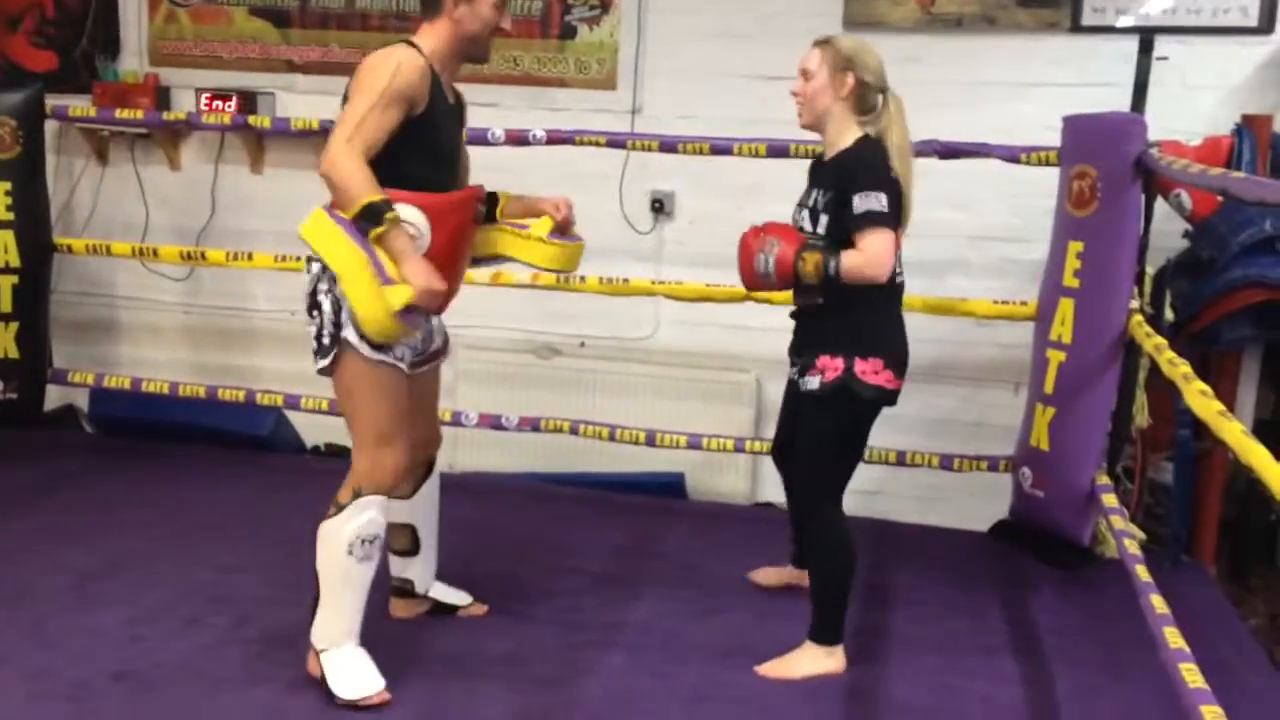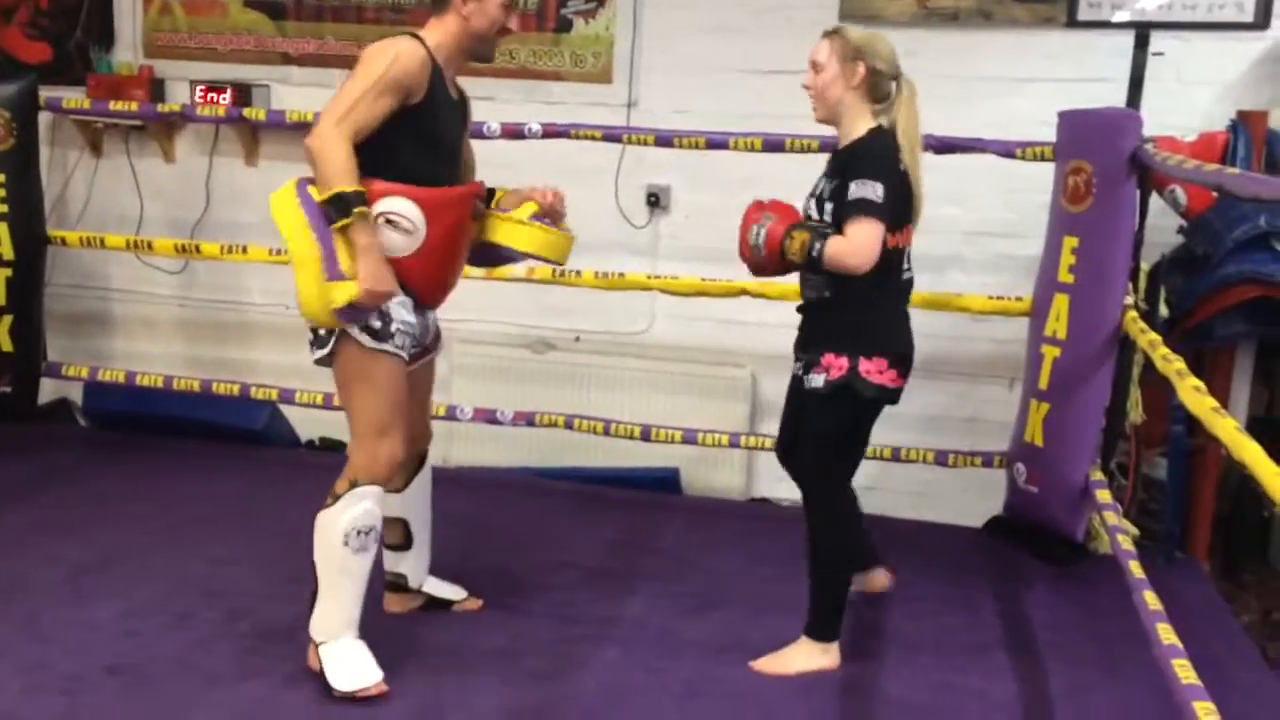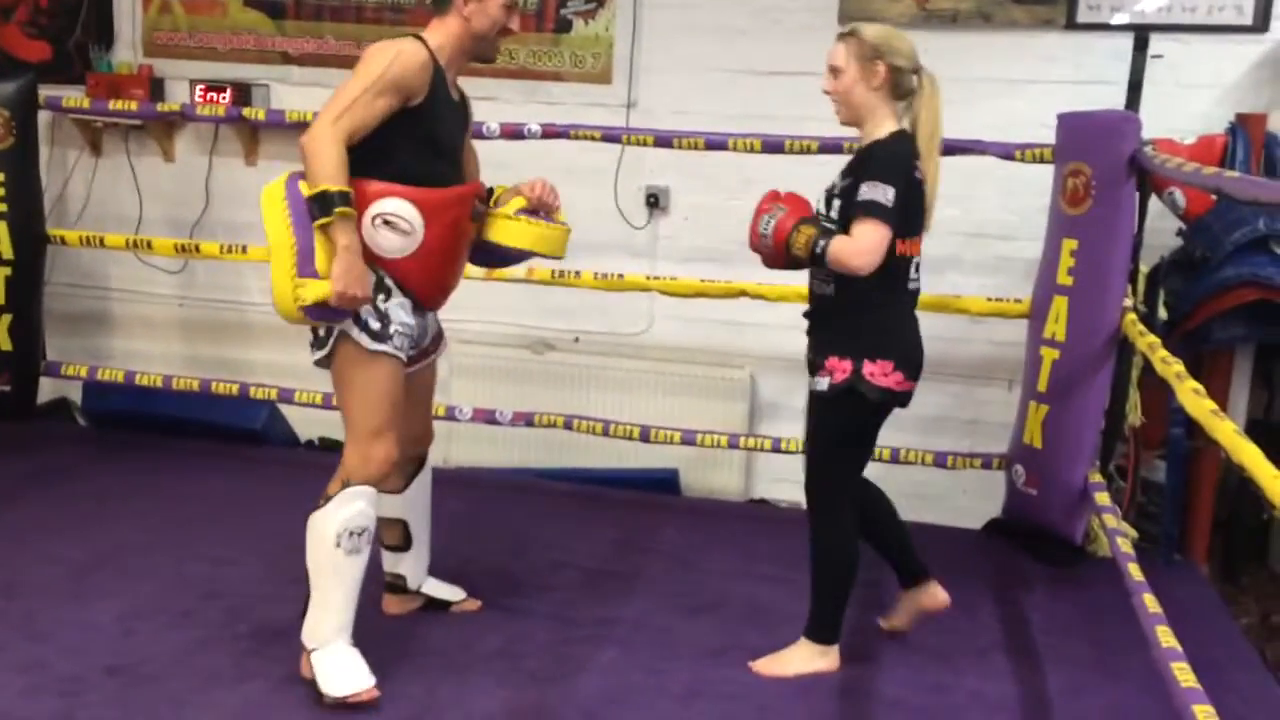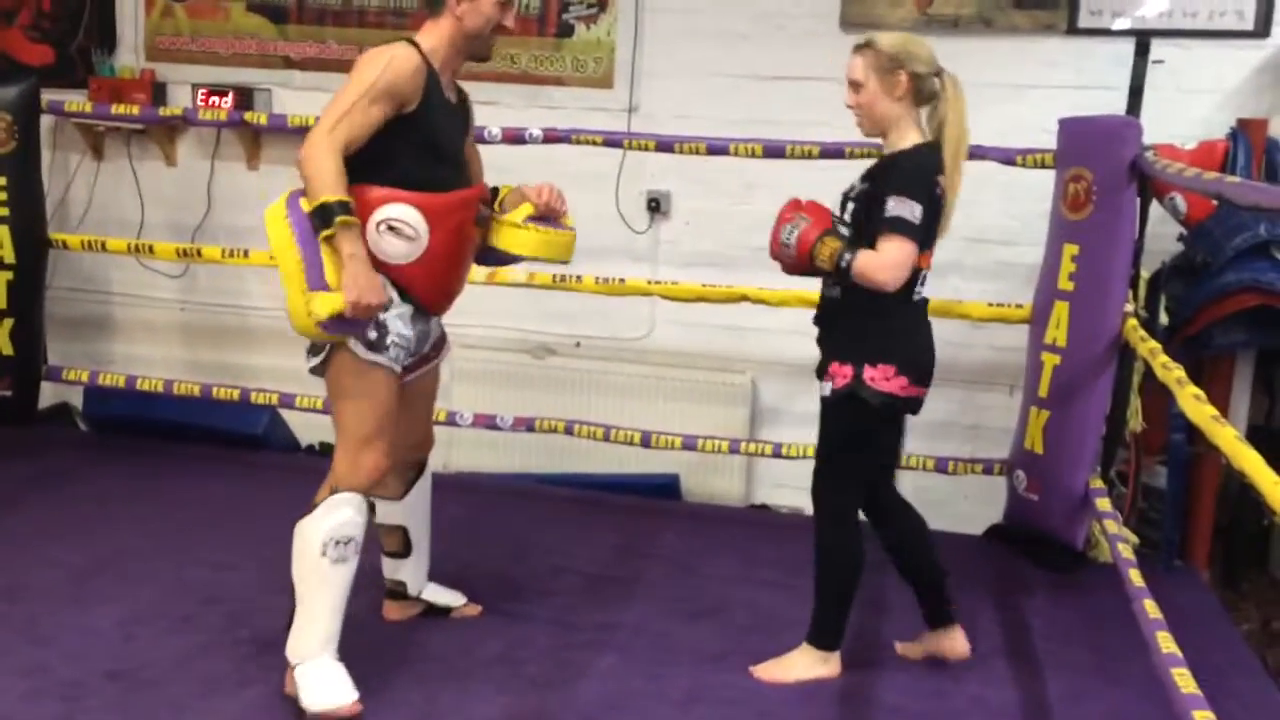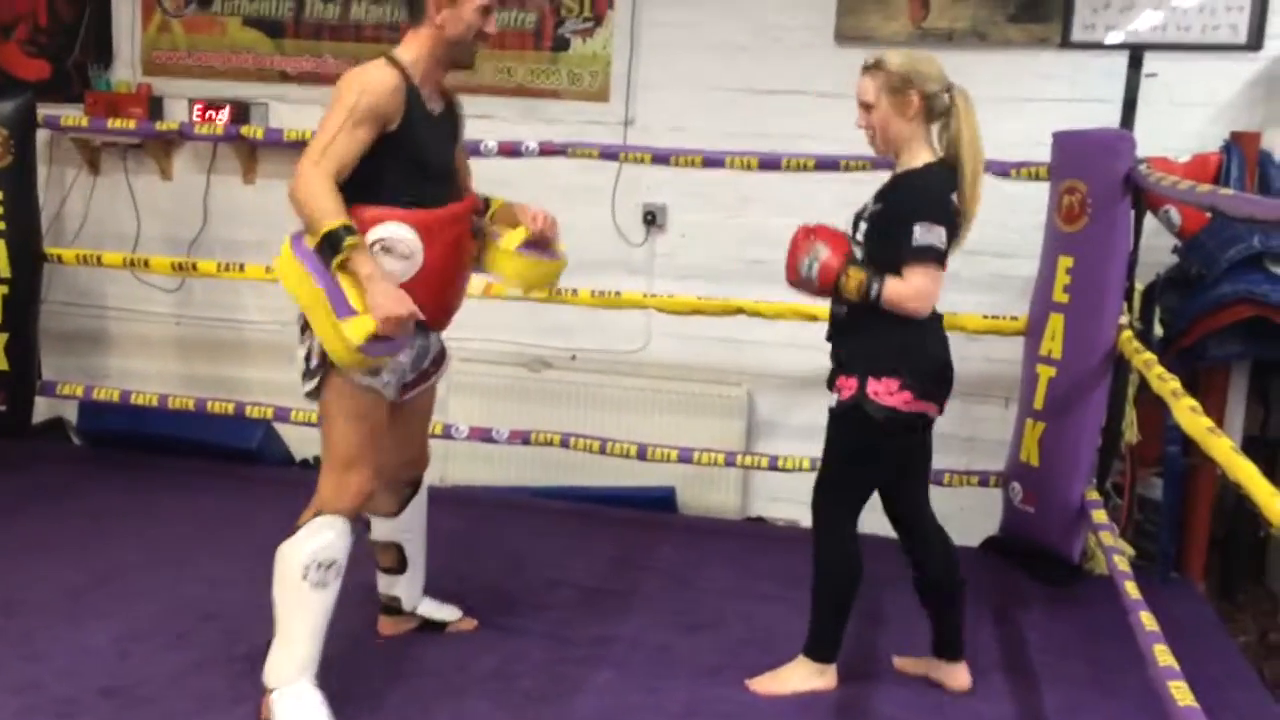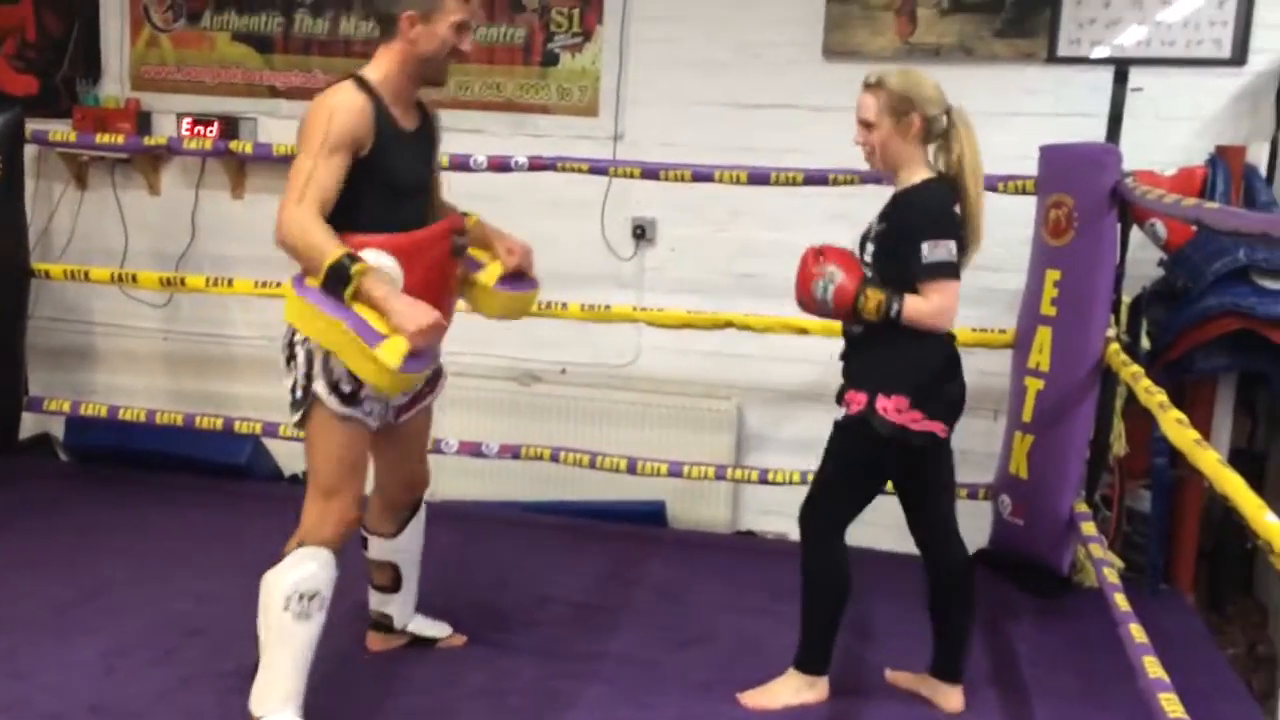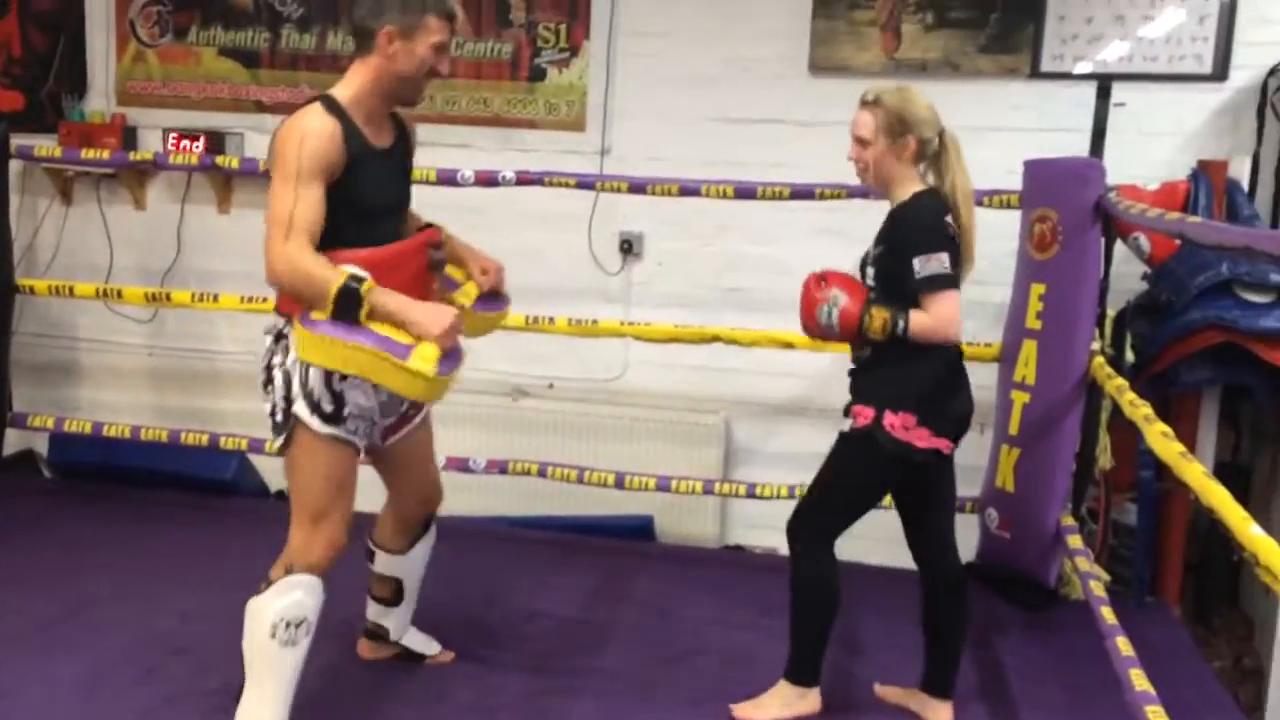
dt=0.1s
person 1, frame 1
left shoulder: (448, 95)
right shoulder: (399, 68)
left elbow: (457, 201)
right elbow: (341, 159)
left wrist: (531, 209)
right wrist: (404, 258)
left hip: (410, 296)
left knee: (419, 445)
right knee: (379, 462)
left ankle: (413, 586)
right ankle: (333, 645)
person 1, frame 2
left shoulder: (453, 93)
right shoulder: (400, 58)
left elbow: (459, 197)
right elbow: (325, 139)
left wrist: (524, 199)
right wrist: (365, 247)
left hip: (408, 287)
right hip: (365, 283)
left knee: (412, 440)
right knee: (377, 453)
left ankle: (406, 580)
right ankle: (332, 636)
person 1, frame 3
left shoulder: (454, 96)
right shoulder: (402, 60)
left elbow: (463, 196)
right elbow: (321, 138)
left wrist: (522, 193)
right wrist: (347, 246)
left hip: (412, 288)
right hip: (364, 286)
left knee: (412, 441)
right knee: (371, 455)
left ankle: (407, 581)
right ankle: (324, 643)
person 1, frame 4
left shoulder: (455, 97)
right shoulder: (397, 65)
left elbow: (469, 197)
right elbow: (319, 151)
left wrist: (527, 197)
right wrist: (353, 259)
left hip: (416, 295)
right hip: (365, 293)
left knee: (411, 447)
right knee: (362, 463)
left ankle: (407, 587)
right ankle: (310, 656)
person 1, frame 5
left shoulder: (446, 105)
right shoulder: (377, 85)
left elbow: (459, 199)
right elbow: (310, 184)
left wrist: (518, 216)
right wrist: (370, 278)
left hip: (412, 320)
right hip: (361, 316)
left knee: (404, 466)
right knee: (346, 486)
left ankle: (401, 602)
person 1, frame 6
left shoulder: (422, 119)
right shoulder: (346, 109)
right elbow: (296, 224)
left wrist: (492, 239)
right wrist: (385, 300)
left hip: (399, 335)
left knee: (406, 483)
right knee: (331, 515)
left ankle: (391, 617)
person 1, frame 7
left shoulder: (398, 130)
right shoulder: (314, 132)
right elbow: (287, 262)
left wrist: (458, 253)
right wrist: (408, 309)
right hip: (323, 362)
left knee: (418, 498)
right knee: (318, 541)
left ankle: (385, 629)
person 2, frame 1
left shoulder: (866, 164)
right shoulder: (829, 163)
left elbow: (875, 264)
left wrist: (796, 261)
right wrist: (779, 262)
left hip: (857, 354)
right hip: (825, 346)
left knee: (816, 483)
right knee: (791, 456)
left ankle: (826, 646)
right ankle: (808, 564)
person 2, frame 2
left shoulder: (874, 154)
right shoulder: (850, 153)
left elbow: (860, 254)
left wrist: (786, 241)
right wrist: (790, 246)
left hip: (860, 351)
right hip: (832, 342)
left knee: (824, 481)
right knee: (796, 451)
left ankle: (821, 642)
right ankle: (866, 565)
person 2, frame 3
left shoulder: (888, 158)
right shoulder: (882, 154)
left elbow: (860, 255)
left wrist: (793, 235)
right wrist: (804, 238)
left hip: (868, 353)
right hip: (864, 347)
left knee: (827, 489)
right knee: (839, 475)
left ankle: (821, 644)
right ankle: (919, 583)
person 2, frame 4
left shoulder: (910, 169)
right shoulder: (905, 163)
left elbow: (887, 271)
left wrist: (816, 247)
right wrist: (824, 250)
left hip: (875, 360)
right hip: (875, 354)
left knee: (834, 495)
right knee: (872, 489)
left ankle: (822, 650)
right ankle: (945, 626)
person 2, frame 5
left shoulder: (924, 190)
right shoulder: (920, 182)
left elbow: (919, 297)
left wrist: (837, 275)
right wrist: (842, 271)
left hip: (885, 376)
right hip: (910, 374)
left knee: (834, 510)
right knee: (910, 512)
left ankle: (819, 662)
right ankle: (951, 659)
person 2, frame 6
left shoulder: (927, 205)
right shoulder: (919, 199)
left elbow: (939, 311)
left wrist: (855, 297)
right wrist: (849, 290)
left hip: (894, 393)
right hip: (921, 391)
left knee: (822, 521)
right knee: (936, 529)
person 2, frame 7
left shoulder: (919, 222)
right shoulder: (920, 215)
left elbow: (945, 323)
left wrist: (861, 320)
right wrist: (860, 308)
left hip: (900, 411)
right hip: (927, 407)
left knee: (810, 532)
right knee: (934, 547)
